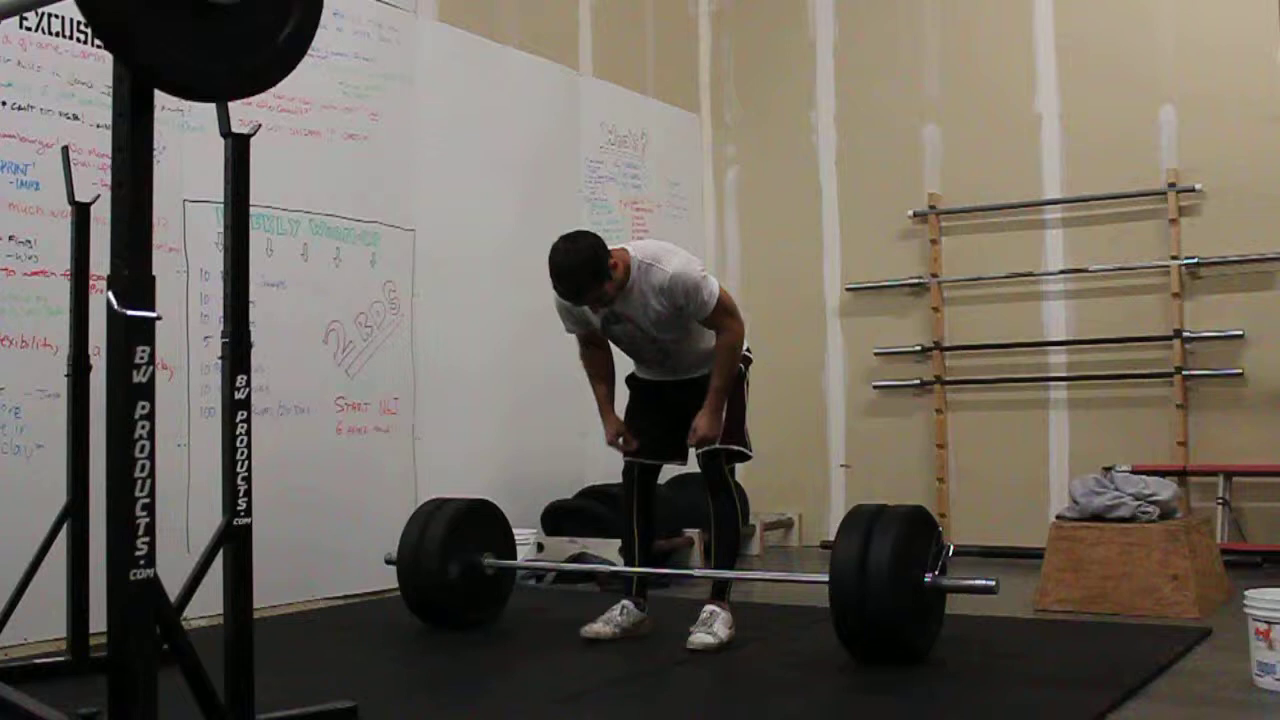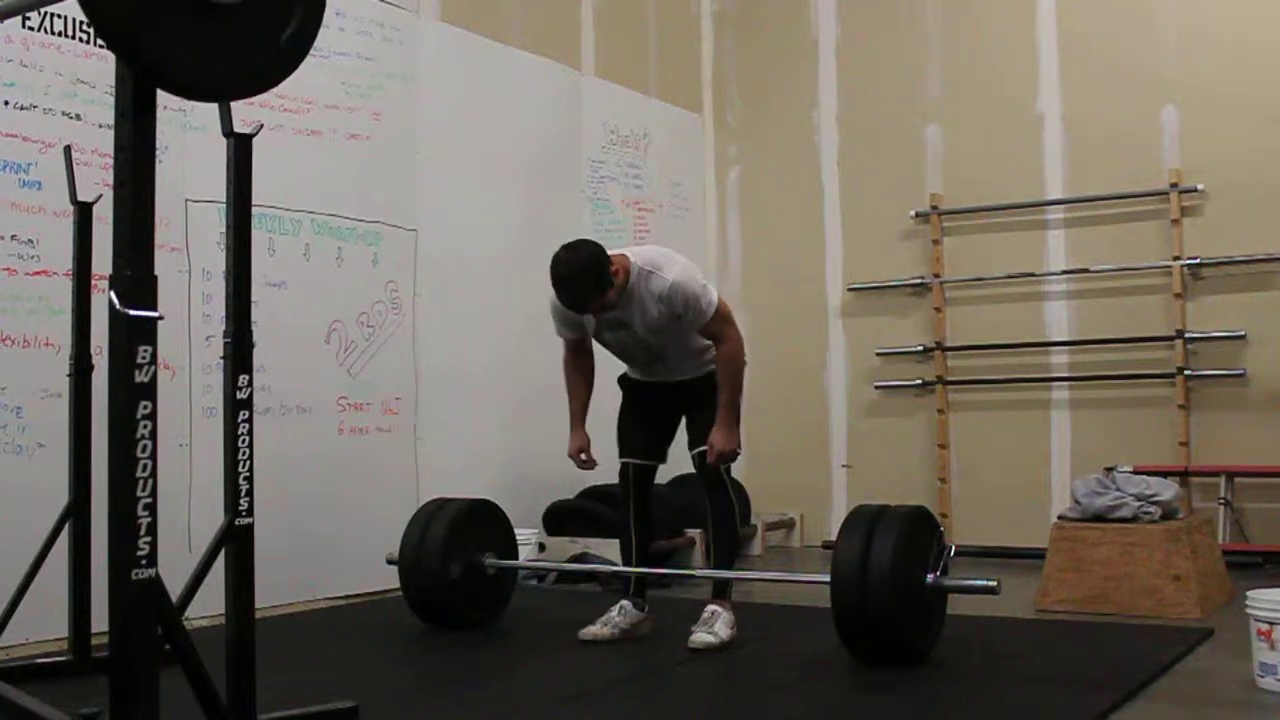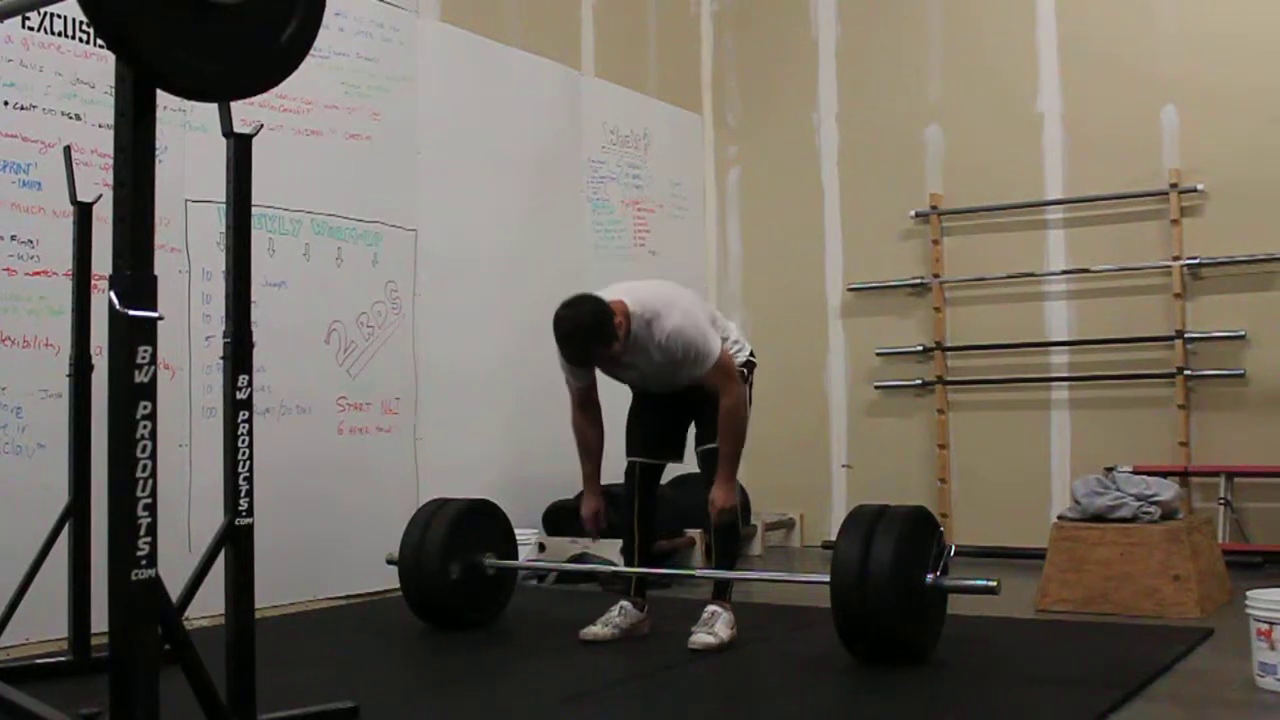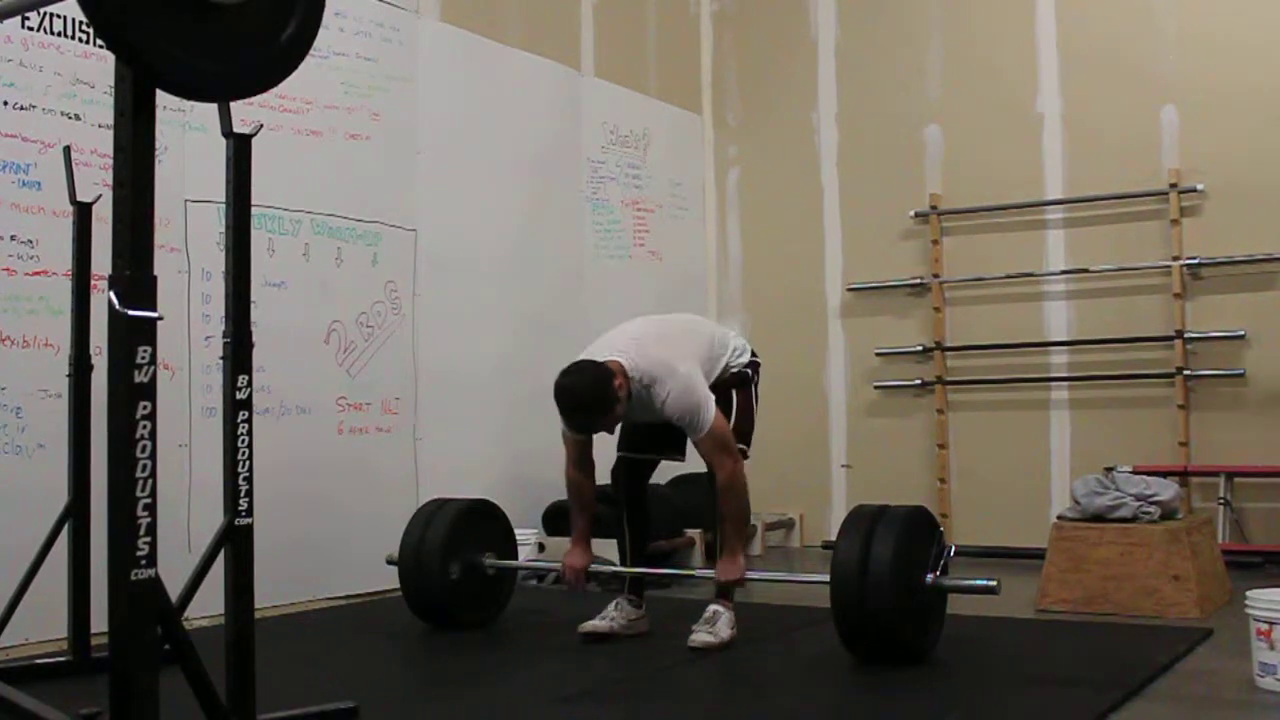
dt=0.5s
person 1, frame 1
left shoulder: (672, 272)
right shoulder: (570, 299)
left elbow: (731, 325)
right elbow: (593, 348)
left wrist: (711, 409)
right wrist: (608, 413)
left hip: (713, 371)
right hip: (652, 379)
left knee: (716, 476)
right knee: (636, 481)
left ankle: (719, 605)
right ankle: (634, 603)
person 1, frame 2
left shoulder: (671, 279)
right shoulder: (565, 303)
left elbow: (729, 339)
right elbow: (577, 355)
left wrist: (727, 424)
right wrist: (577, 426)
left hip: (705, 374)
right hip: (645, 381)
left knee: (711, 474)
right knee: (632, 482)
left ankle: (720, 606)
right ankle: (633, 603)
person 1, frame 3
left shoulder: (673, 324)
right shoulder: (578, 340)
left elbow: (732, 393)
right elbow: (585, 411)
left wrist: (726, 480)
right wrist: (591, 489)
left hip: (721, 371)
right hip: (656, 385)
left knee: (715, 476)
right knee: (638, 479)
left ankle: (721, 606)
right ankle: (634, 604)
person 1, frame 4
left shoulder: (674, 385)
right shoulder: (581, 389)
left elbow: (728, 465)
right elbow: (578, 466)
left wrist: (733, 554)
right wrist: (579, 543)
left hip: (727, 368)
right hip: (655, 378)
left knee: (722, 472)
right knee: (626, 476)
left ankle: (722, 607)
right ankle: (632, 604)
